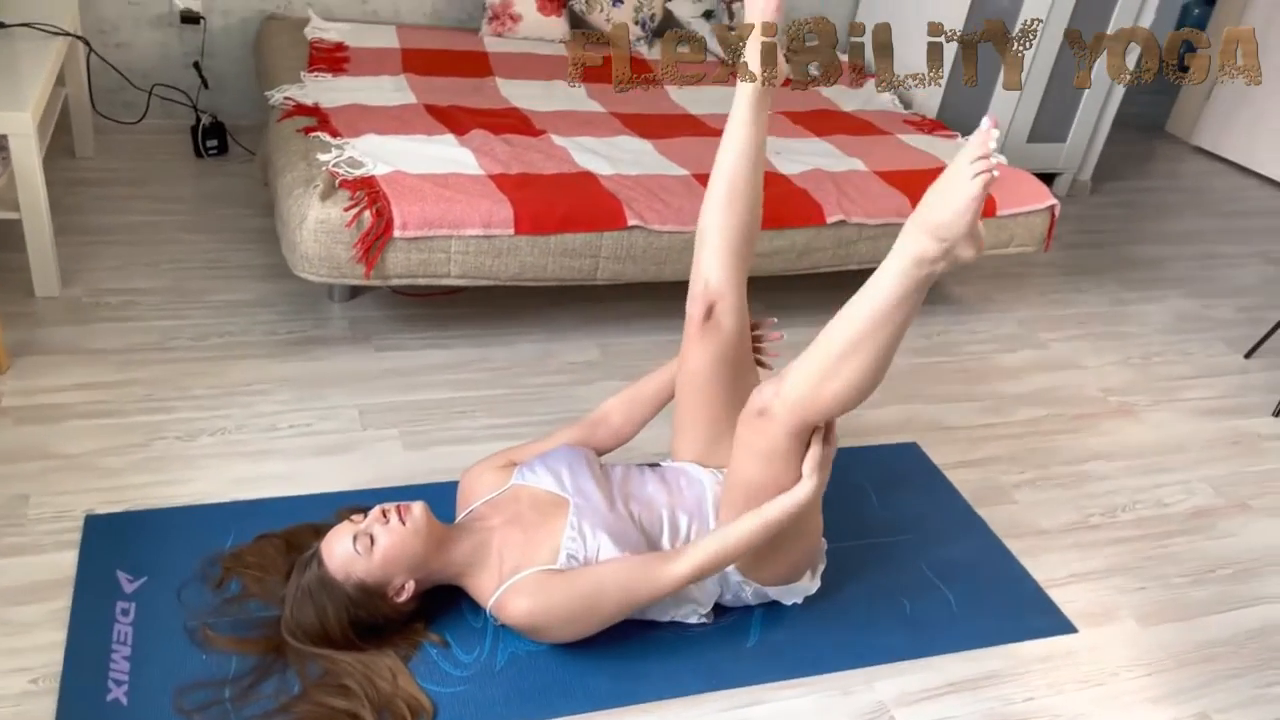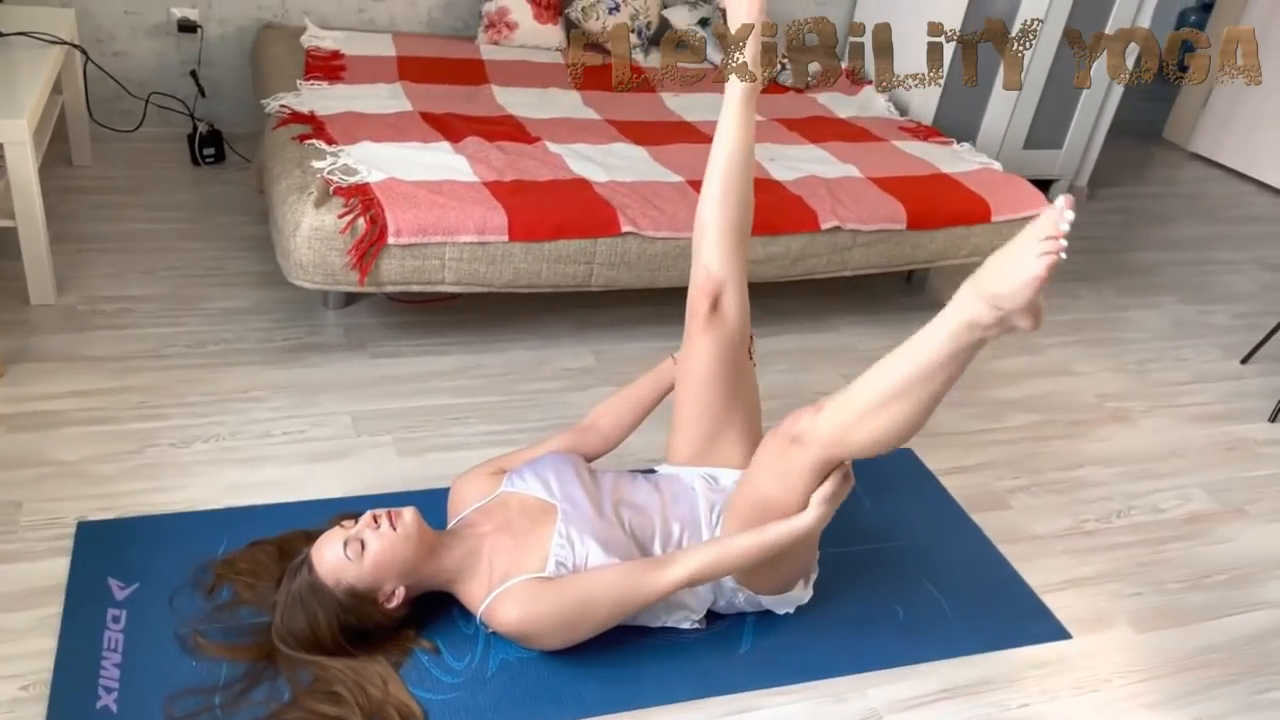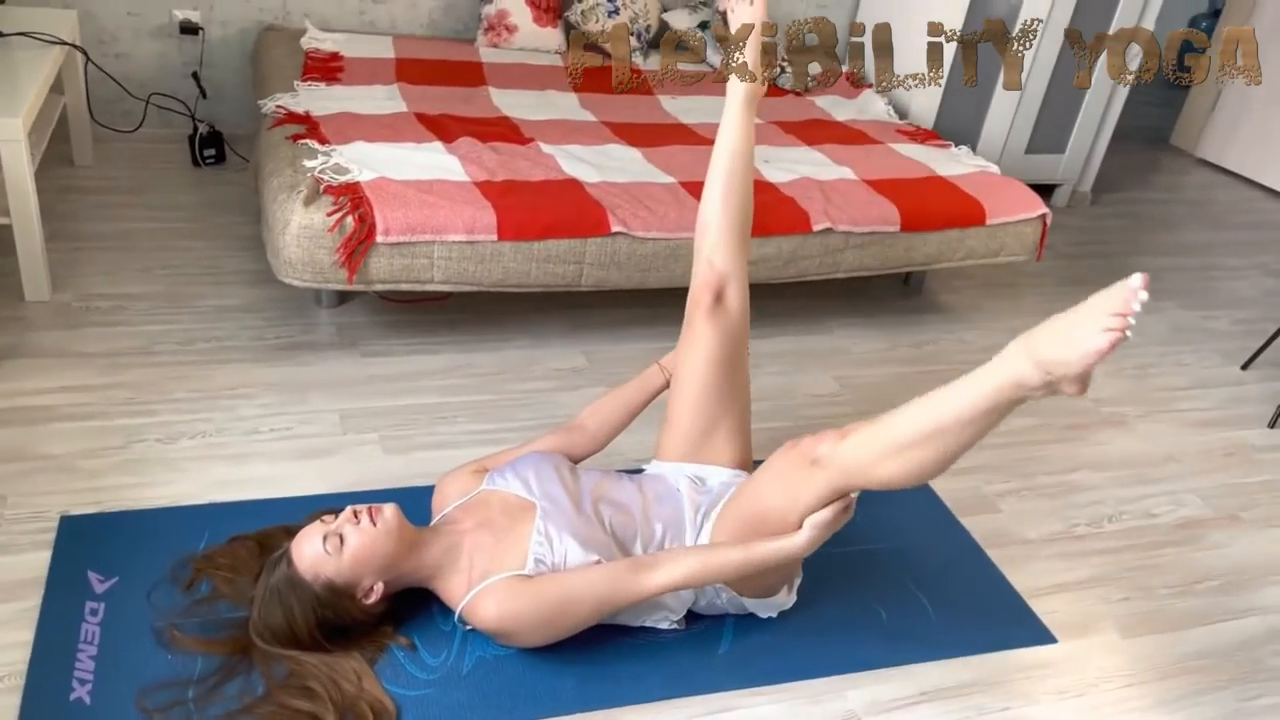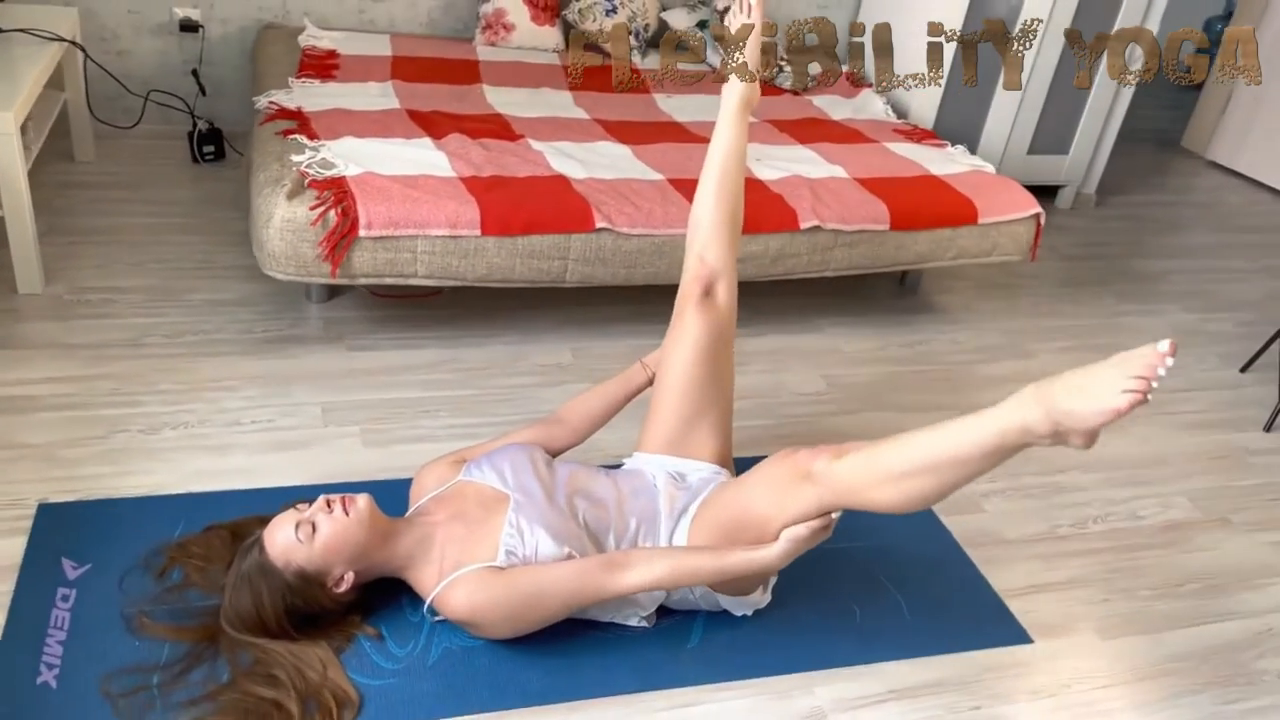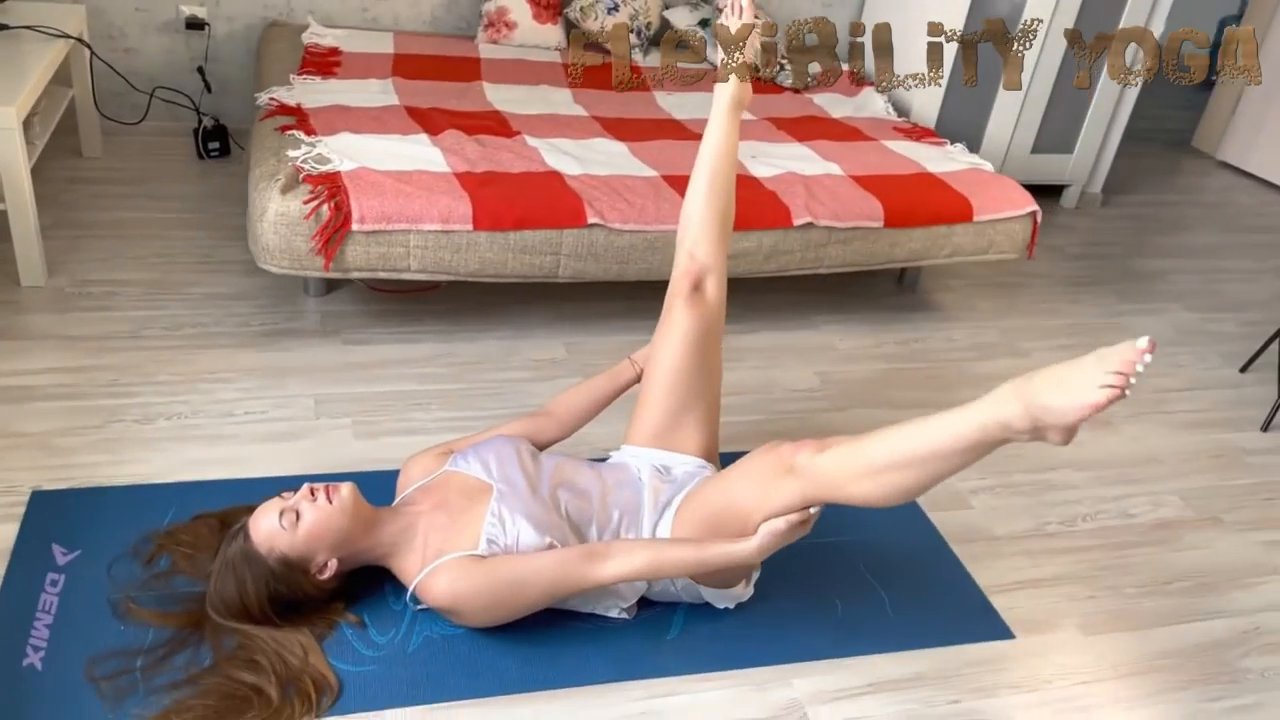
dt=0.2s
person 1, frame 1
left shoulder: (481, 486)
right shoulder: (521, 602)
left elbow: (596, 429)
right elbow: (670, 574)
left wrist: (702, 358)
right wrist: (791, 505)
left hip: (697, 487)
right hip: (763, 557)
left knee: (714, 306)
right knee: (779, 403)
left ankle: (754, 77)
right ankle: (925, 241)
person 1, frame 2
left shoulder: (472, 491)
right shoulder: (512, 608)
left elbow: (584, 435)
right elbow: (666, 578)
left wrist: (686, 364)
right wrist: (790, 529)
left hip: (694, 490)
right hip: (746, 559)
left knee: (714, 299)
right knee: (806, 432)
right ankle: (982, 302)
person 1, frame 3
left shoulder: (457, 490)
right shoulder: (494, 605)
left elbow: (571, 436)
right elbow: (648, 580)
left wrist: (671, 367)
right wrist: (788, 547)
left hip: (684, 488)
right hip: (725, 555)
left knee: (715, 292)
right knee: (823, 455)
right ankle: (1031, 363)
person 1, frame 4
left shoulder: (432, 481)
right shoulder: (464, 596)
left elbow: (550, 430)
right elbow: (624, 577)
left wrist: (651, 365)
right wrist: (766, 556)
left hip: (662, 483)
right hip: (694, 544)
left knee: (707, 287)
right knee: (816, 470)
left ankle: (740, 87)
right ankle: (1040, 410)
person 1, frame 5
left shoulder: (420, 474)
right shoulder: (448, 585)
left elbow: (539, 423)
right elbow: (605, 566)
left wrist: (640, 362)
right wrist: (748, 546)
left hip: (650, 476)
right hip: (682, 536)
left knee: (697, 280)
right knee: (798, 466)
left ankle: (731, 86)
right ankle: (1019, 408)
